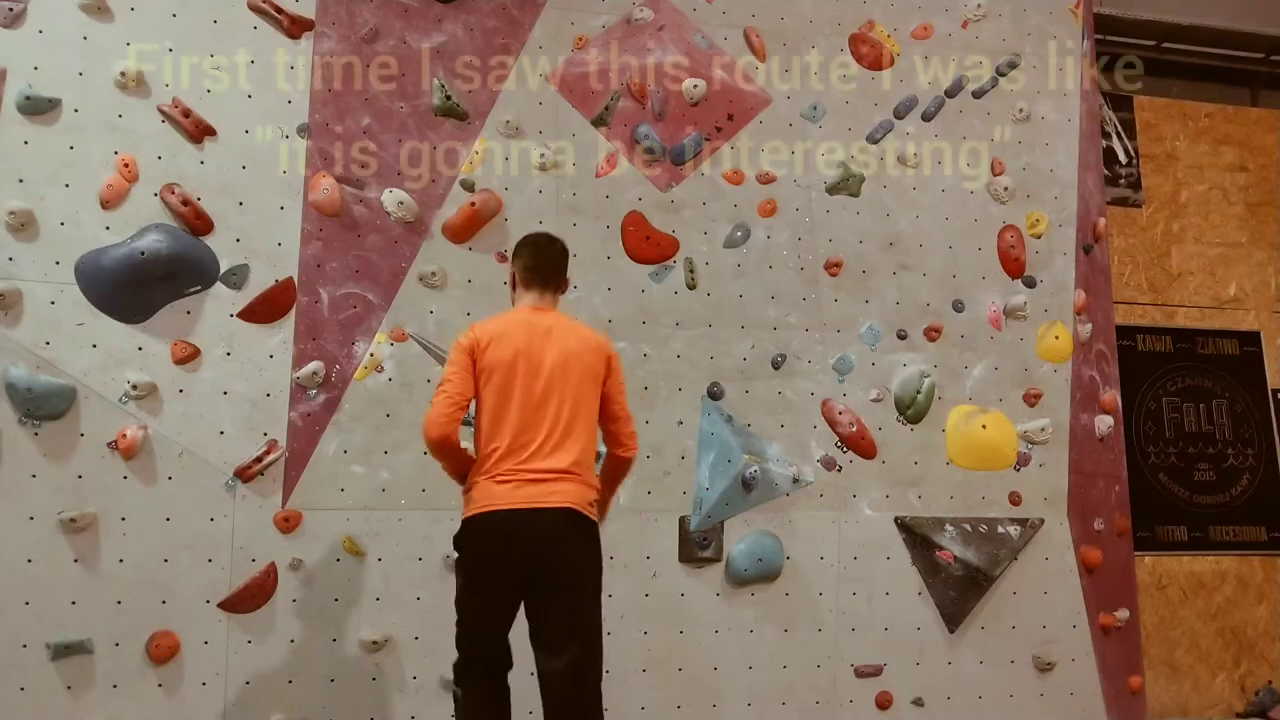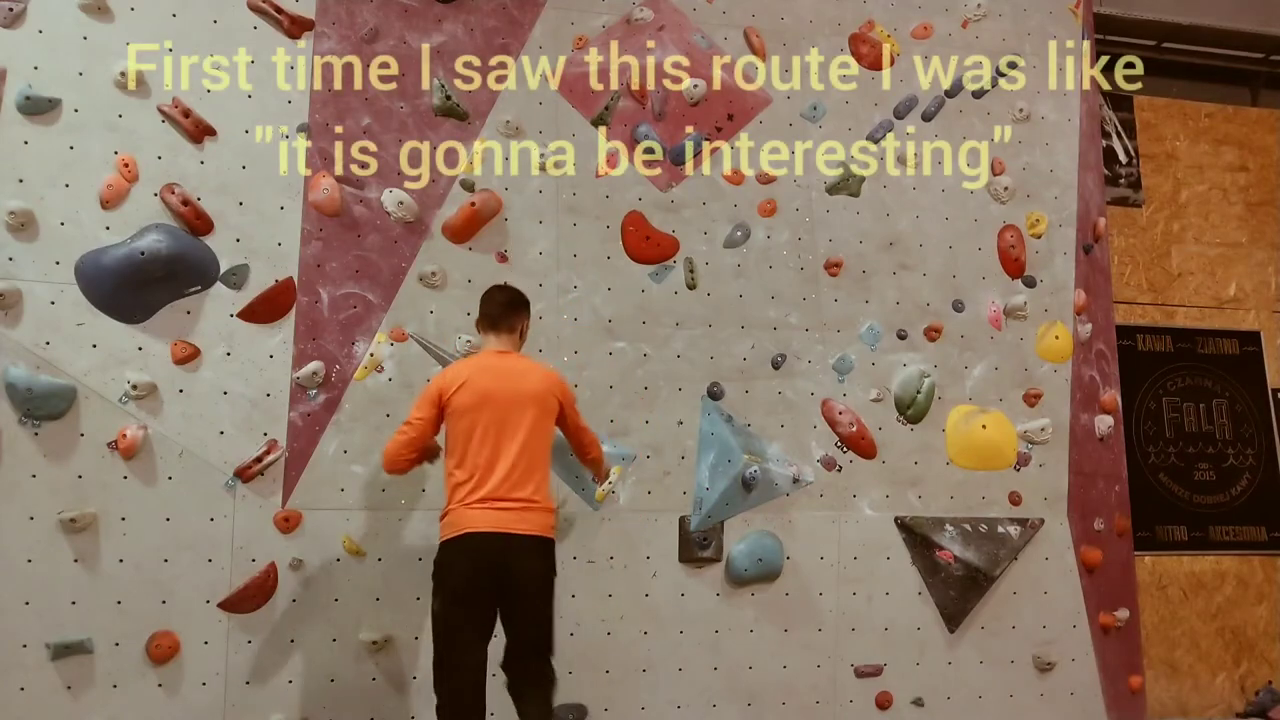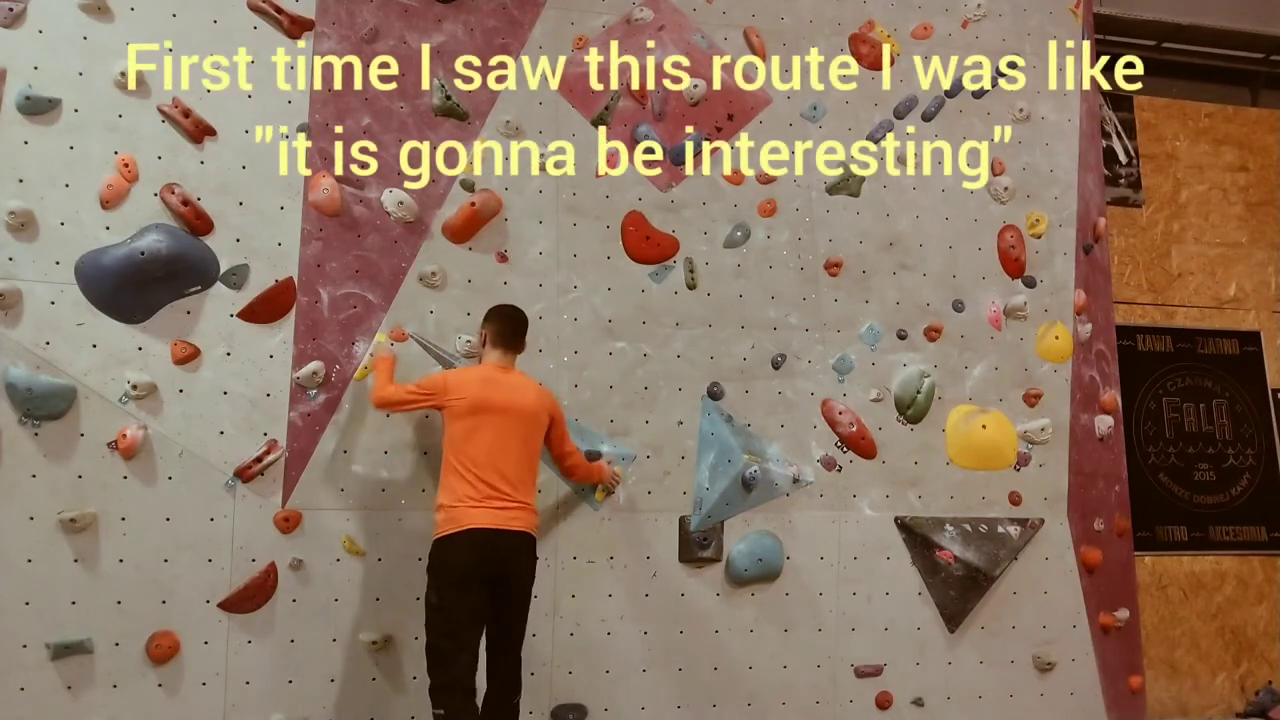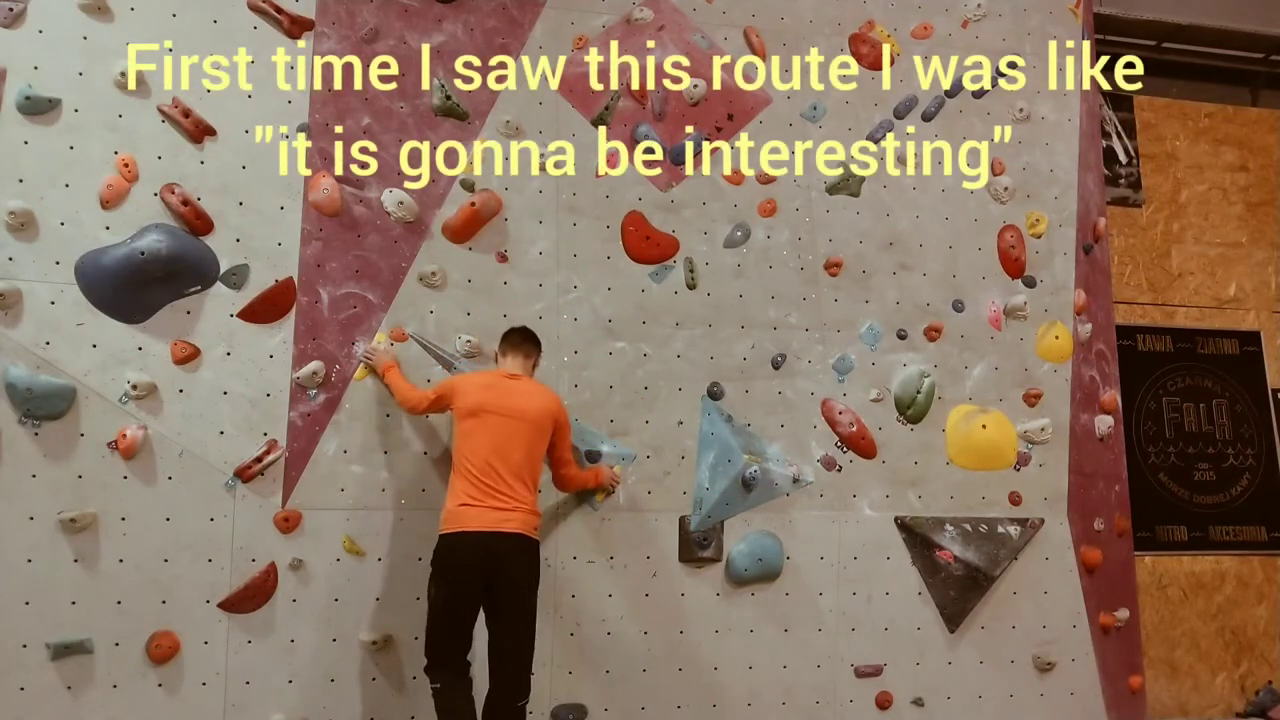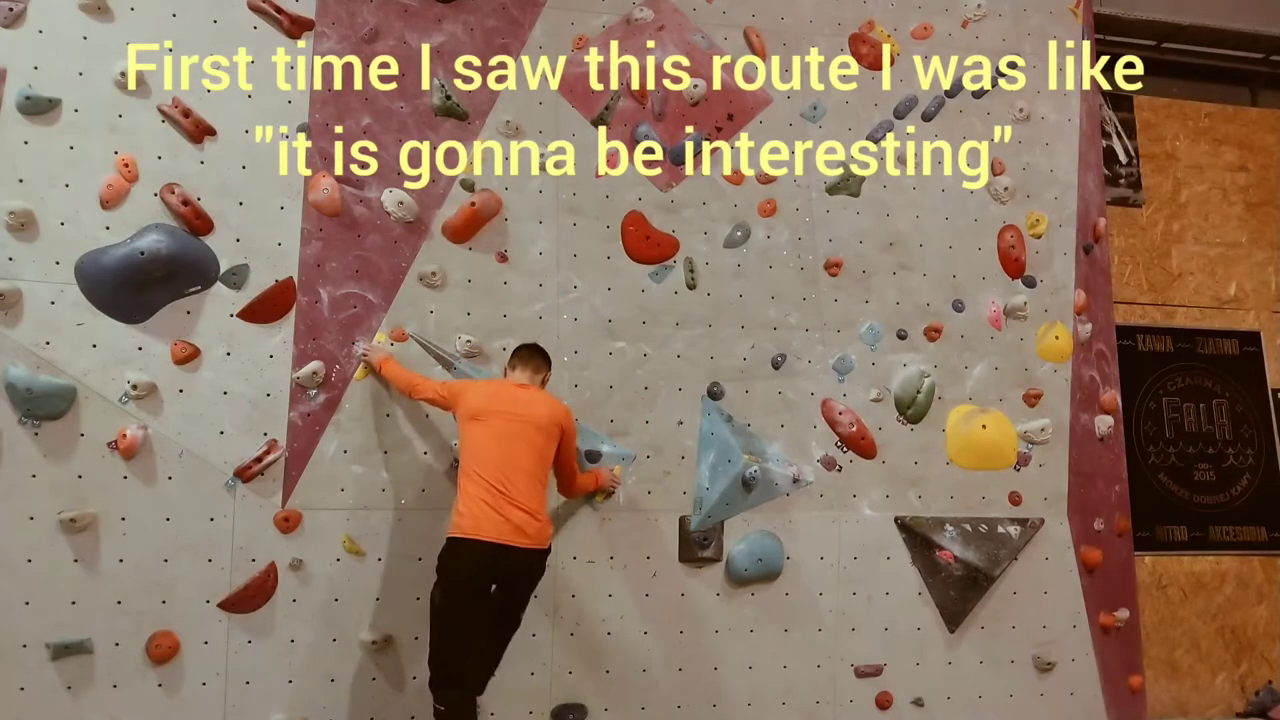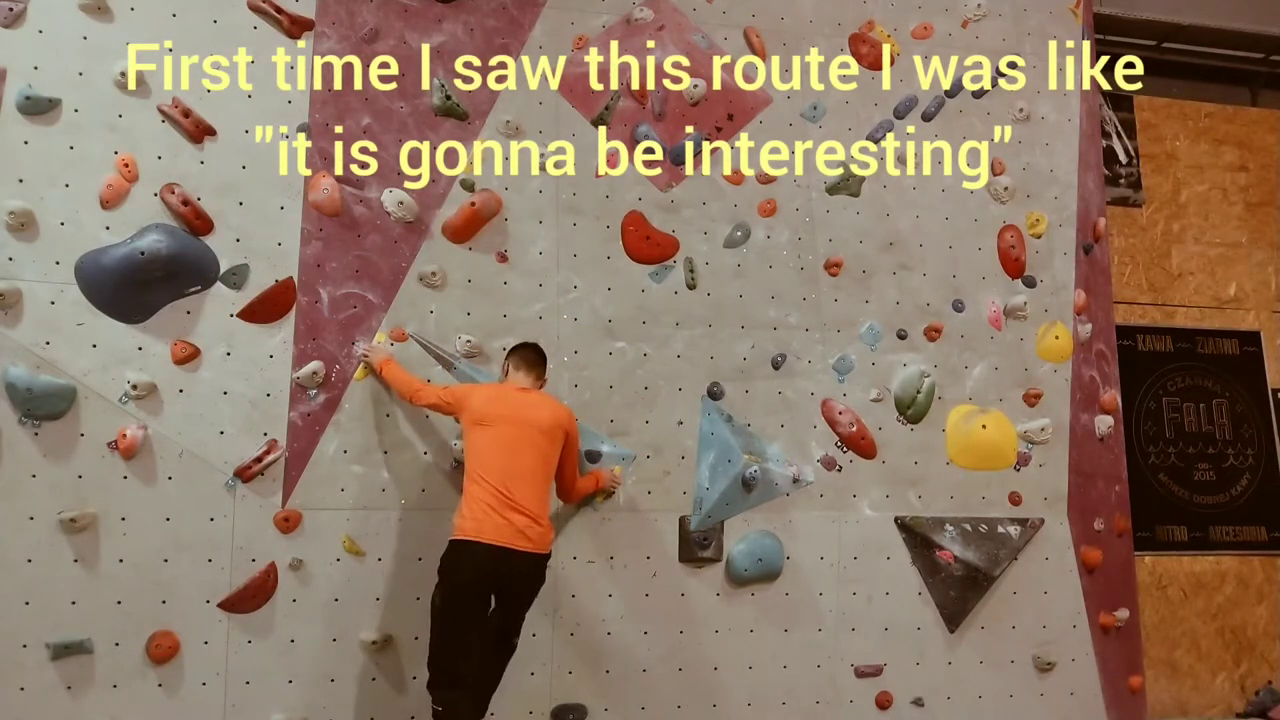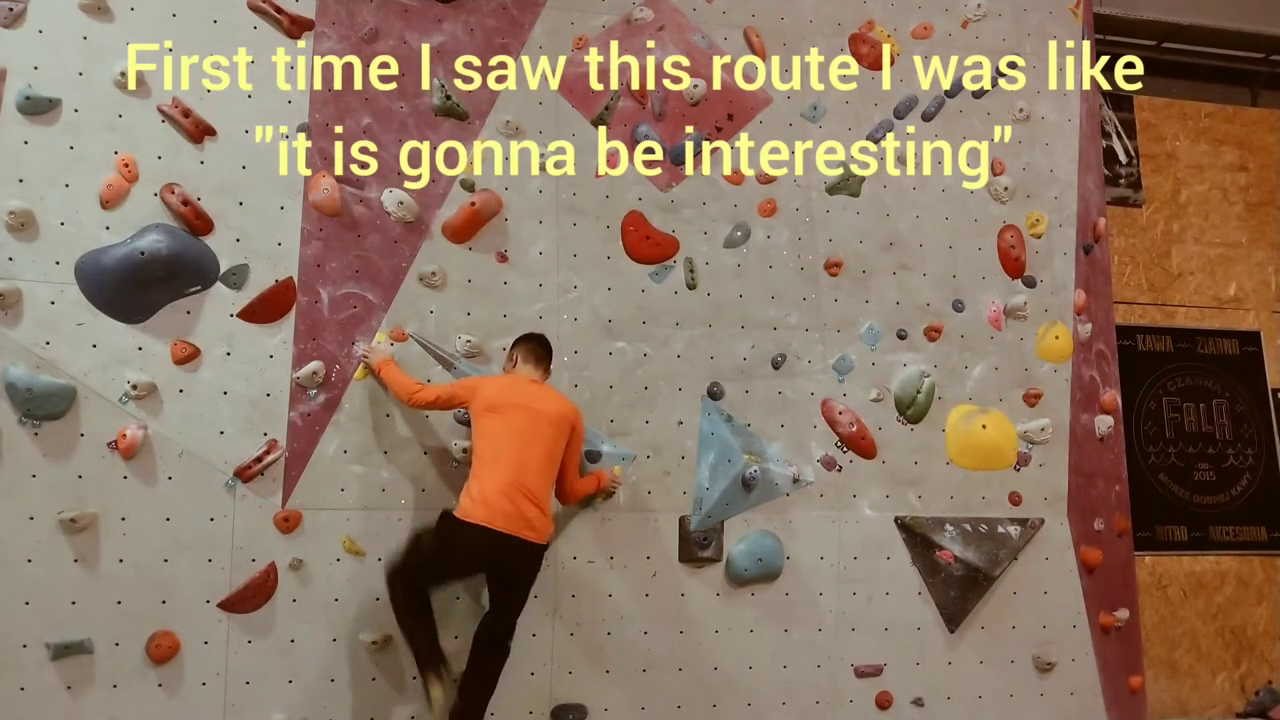
dt=0.5s
person 1, frame 1
left shoulder: (480, 338)
right shoulder: (596, 346)
left elbow: (438, 430)
right elbow: (624, 447)
right wrist: (599, 499)
left hip: (493, 520)
right hip: (568, 522)
left knee: (480, 672)
person 1, frame 2
left shoulder: (450, 379)
right shoulder: (550, 382)
left elbow: (394, 459)
right elbow: (586, 446)
left wrist: (427, 450)
right wrist: (600, 469)
left hip: (466, 539)
right hip: (531, 539)
left knee: (460, 679)
right knee: (530, 669)
person 1, frame 3
left shoulder: (452, 384)
right shoulder: (542, 399)
left elbow: (383, 396)
right elbow: (571, 465)
left wrist: (384, 360)
right wrist: (601, 472)
left hip: (462, 537)
right hip: (518, 541)
left knee: (452, 671)
right knee: (505, 666)
person 1, frame 4
left shoulder: (464, 386)
right shoulder: (551, 404)
left elbow: (413, 401)
right elbow: (565, 479)
left wrist: (387, 367)
right wrist: (597, 476)
left hip: (462, 536)
right hip: (519, 542)
left knee: (446, 660)
right knee: (511, 668)
person 1, frame 5
left shoulder: (470, 392)
right shoulder: (558, 412)
left elbow: (415, 387)
right elbow: (569, 486)
left wrist: (382, 362)
right wrist: (597, 479)
left hip: (470, 541)
right hip: (529, 546)
left knee: (451, 665)
right knee: (499, 625)
person 1, frame 6
left shoulder: (475, 397)
right shoulder: (561, 416)
left elbow: (417, 392)
right elbow: (568, 492)
left wrist: (384, 362)
right wrist: (598, 480)
left hip: (473, 546)
right hip: (531, 553)
left knee: (451, 667)
right knee: (499, 642)
person 1, frame 7
left shoulder: (485, 387)
right shoulder: (568, 411)
left elbow: (416, 395)
right elbow: (567, 492)
left wrist: (383, 364)
right wrist: (598, 480)
left hip: (475, 527)
right hip: (530, 543)
left knee: (404, 578)
right knee: (496, 635)
left ankle: (434, 677)
